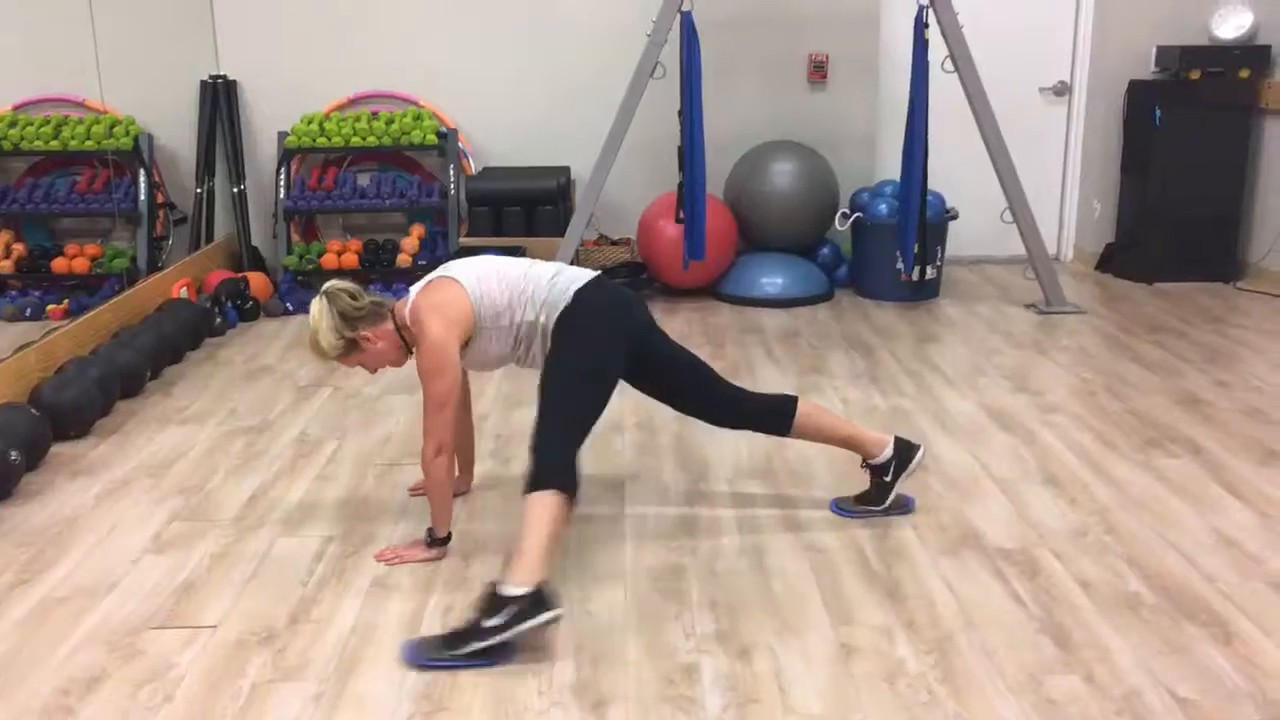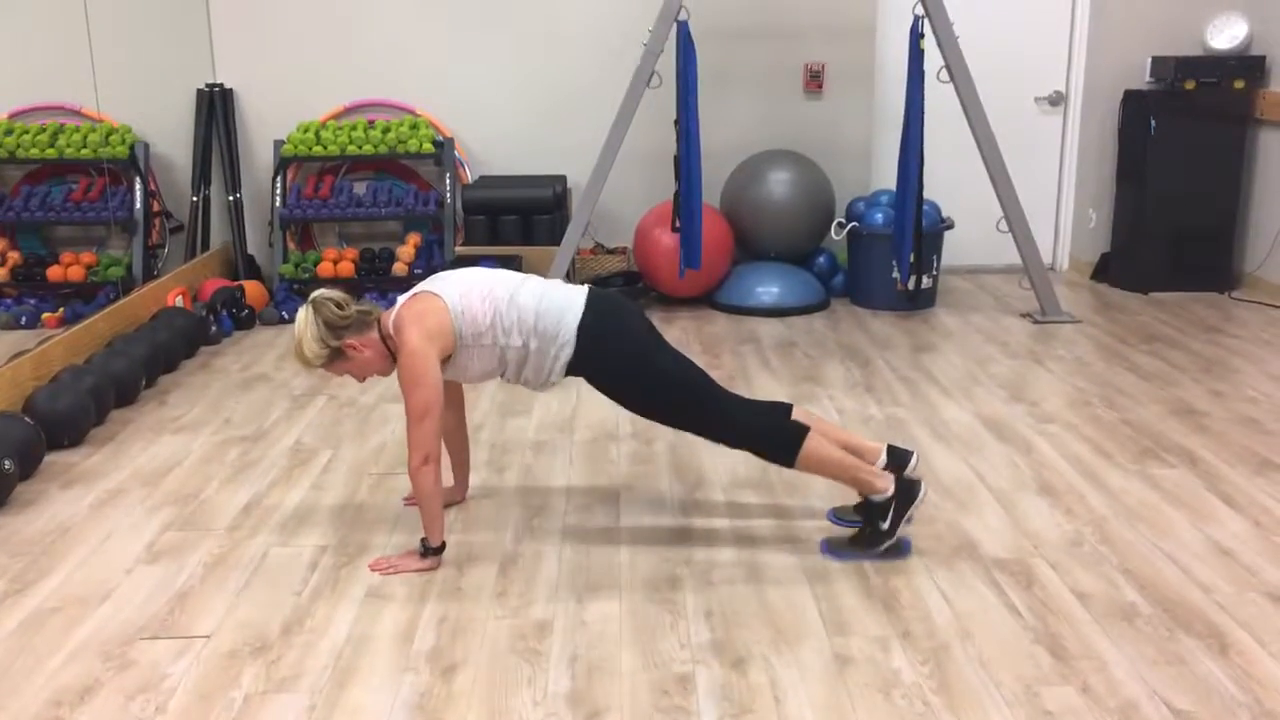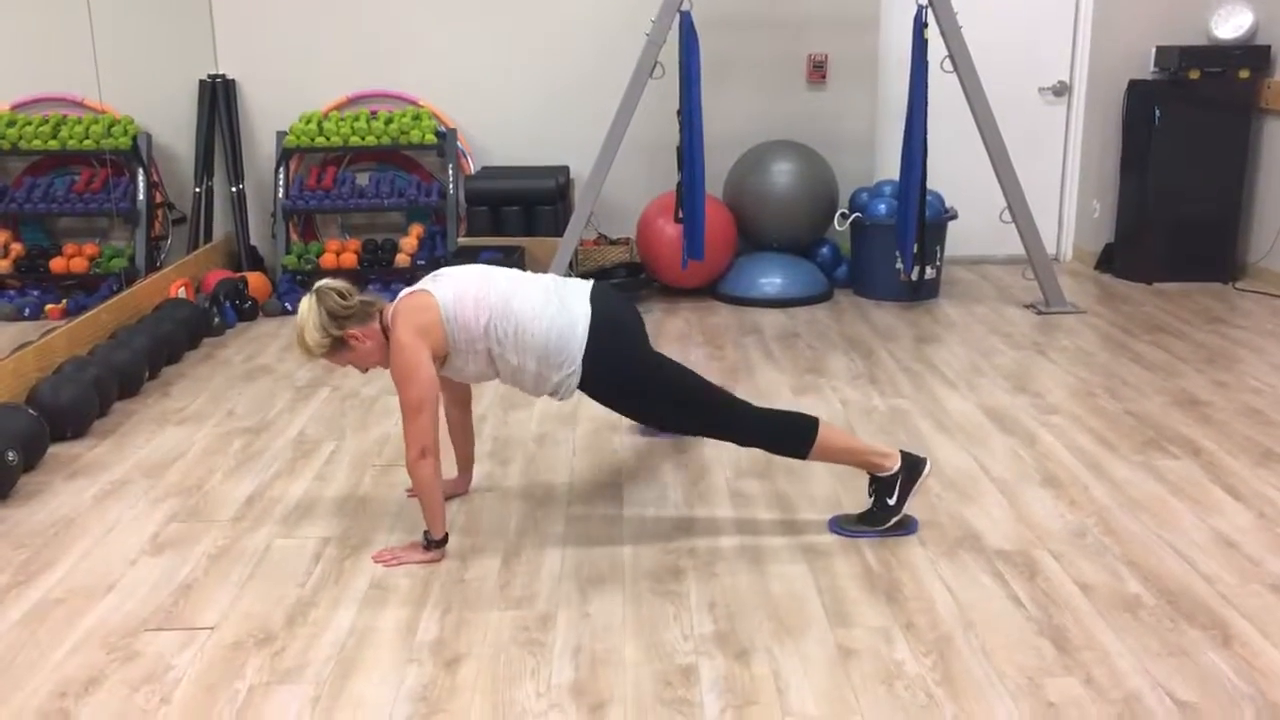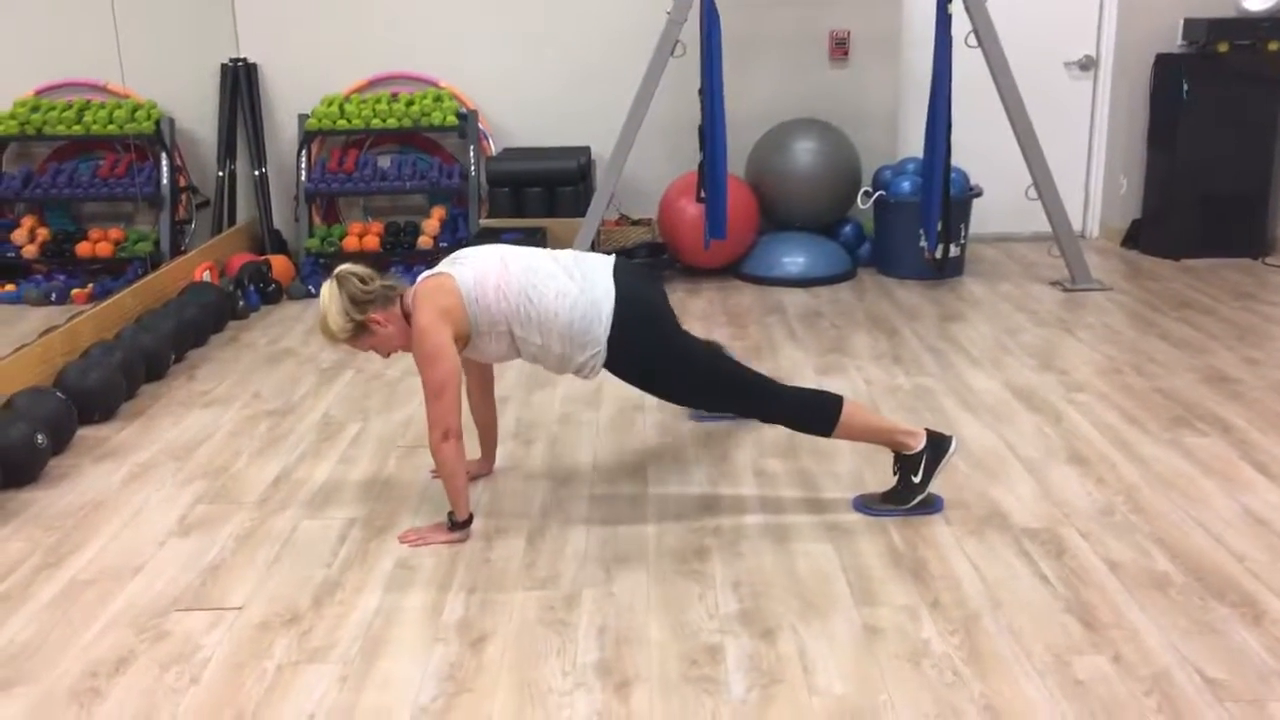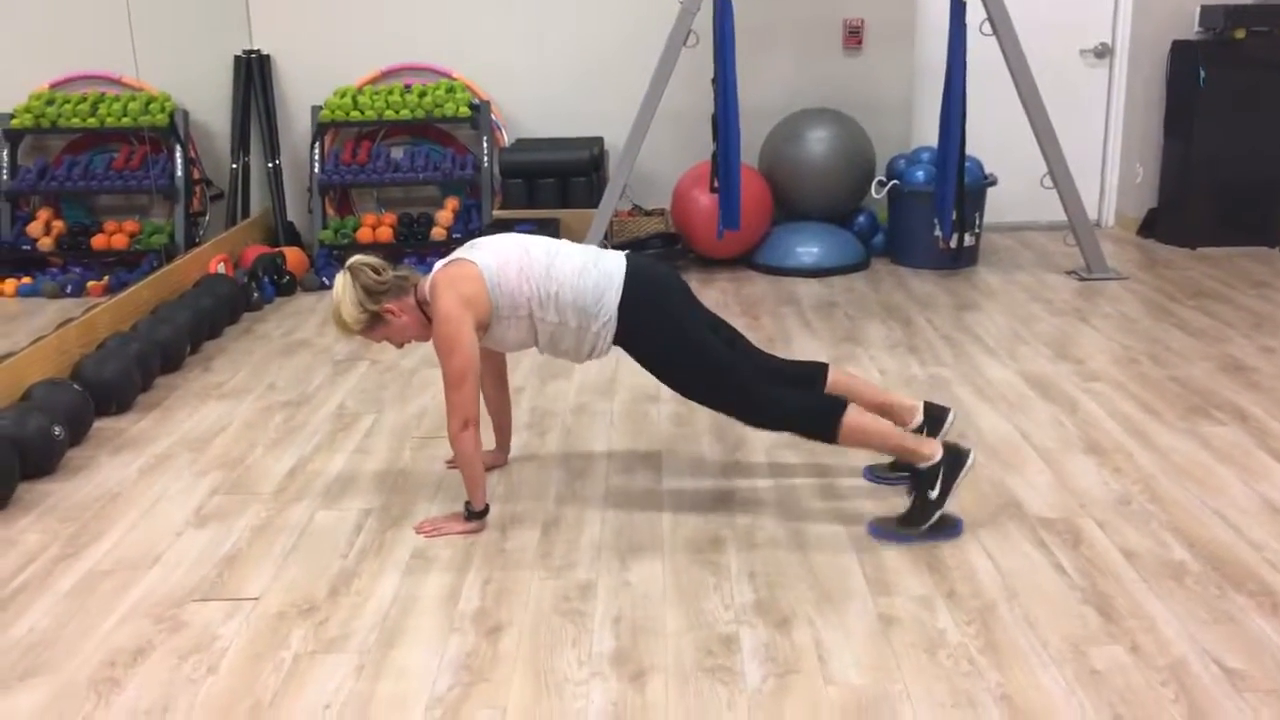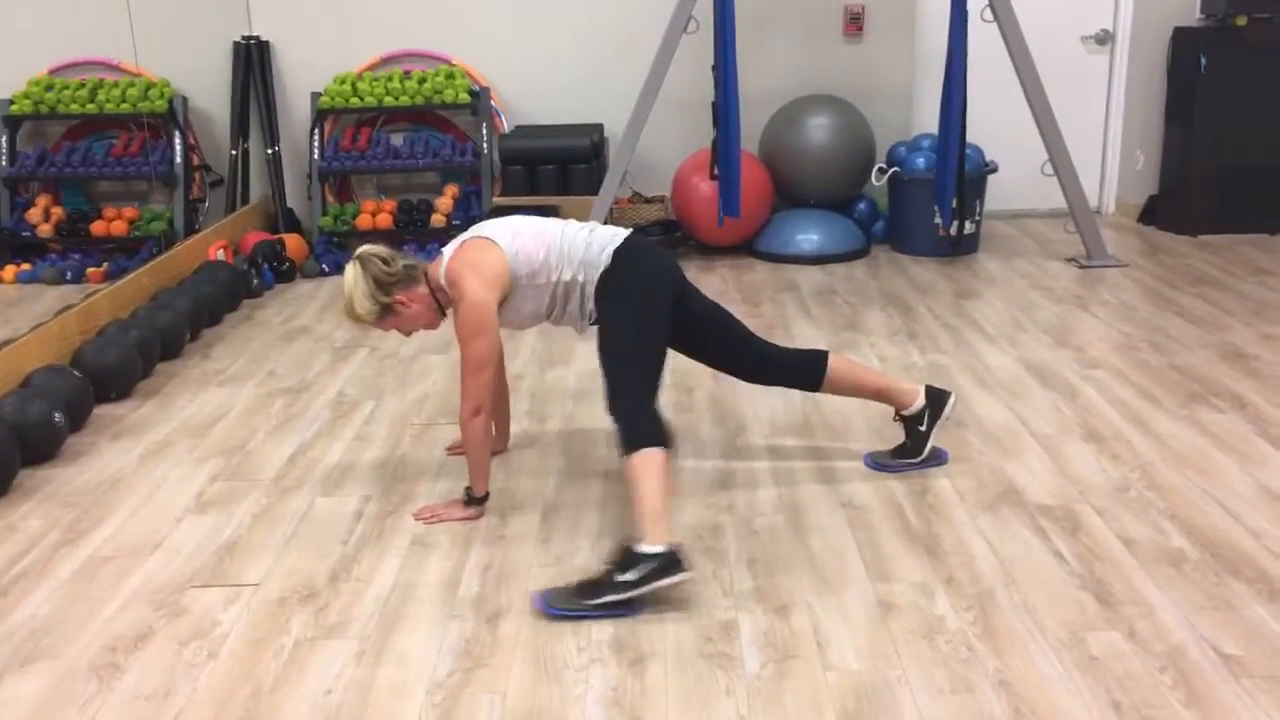
dt=0.7s
person 1, frame 1
left shoulder: (432, 324)
right shoulder: (421, 310)
left elbow: (436, 441)
right elbow: (459, 401)
left wrist: (437, 537)
right wrist: (462, 478)
left hip: (589, 313)
right hip: (603, 311)
left knee: (551, 448)
right knee: (728, 405)
left ankle: (520, 592)
right ankle: (884, 451)
person 1, frame 2
left shoulder: (412, 335)
right shoulder: (419, 318)
left elbow: (421, 455)
right elbow: (451, 411)
left wrist: (430, 548)
right wrist: (459, 487)
left hip: (594, 335)
right hip: (595, 321)
left knee: (721, 421)
right knee: (725, 408)
left ankle: (882, 487)
right ankle: (877, 453)
person 1, frame 3
left shoulder: (406, 333)
right shoulder: (423, 307)
left elbow: (420, 449)
right elbow: (457, 394)
left wrist: (433, 539)
right wrist: (464, 478)
left hip: (595, 347)
right hip: (594, 310)
left knee: (732, 421)
left ankle: (890, 466)
person 1, frame 4
left shoulder: (427, 318)
right shoulder: (445, 290)
left elbow: (443, 431)
right elbow: (479, 375)
left wrist: (458, 520)
right wrist: (486, 459)
left hip: (616, 326)
right hip: (615, 283)
left knee: (755, 396)
left ankle: (914, 442)
person 1, frame 5
left shoulder: (446, 302)
right shoulder: (458, 280)
left elbow: (461, 419)
right elbow: (492, 372)
left wrist: (473, 511)
right wrist: (500, 449)
left hip: (634, 304)
right hip: (636, 287)
left knee: (758, 400)
right knee: (763, 372)
left ankle: (930, 453)
right ankle: (916, 415)
person 1, frame 6
left shoulder: (467, 282)
right shoulder: (451, 270)
left elbow: (476, 399)
right elbow: (494, 374)
left wrist: (475, 496)
right wrist: (498, 438)
left hip: (628, 273)
right hip: (631, 273)
left knee: (630, 405)
right knee: (762, 362)
left ankle: (652, 551)
right ankle: (915, 399)
